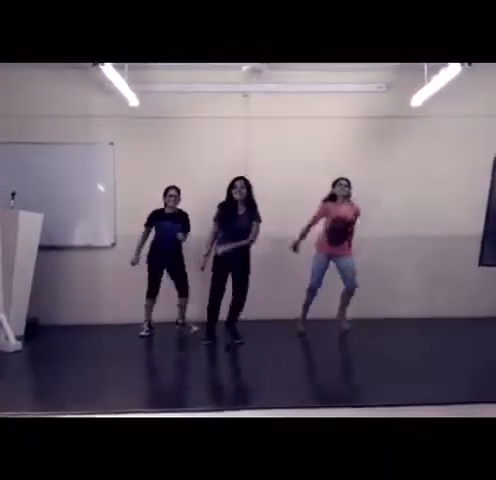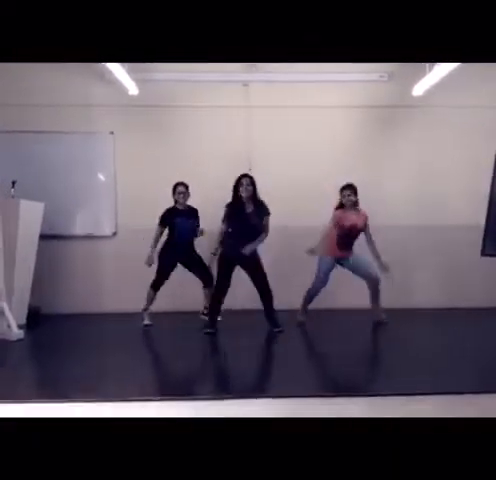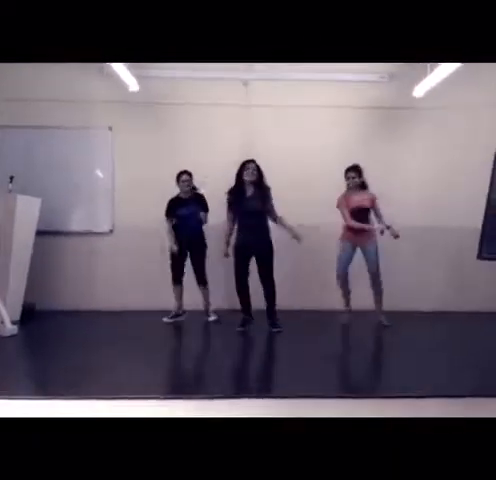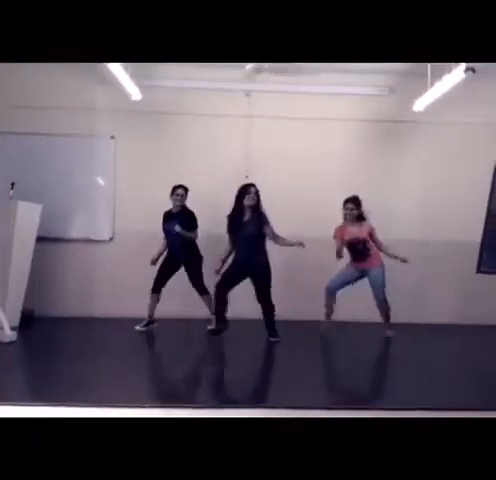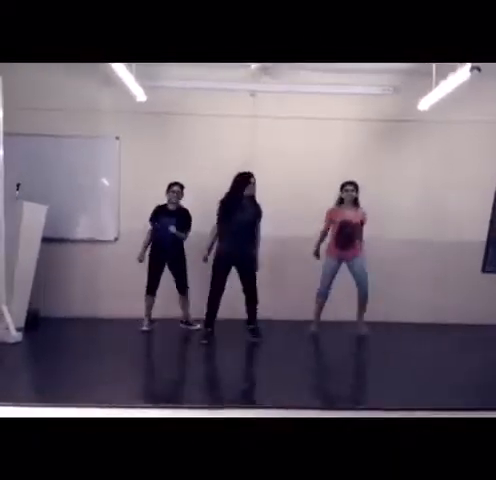
dt=0.3s
person 1, frame 1
left shoulder: (252, 212)
right shoulder: (223, 208)
left elbow: (252, 238)
right elbow: (214, 233)
left wrist: (230, 246)
right wrist: (206, 255)
left hip: (240, 257)
right hip: (221, 257)
left knee: (240, 293)
right knee: (215, 294)
left ankle: (231, 325)
right ankle: (210, 332)
person 1, frame 2
left shoulder: (261, 208)
right shoulder: (231, 208)
left elbow: (264, 233)
right elbow: (223, 231)
left wrist: (253, 245)
right wrist: (215, 253)
left hip: (250, 254)
right hip: (229, 253)
left knee: (264, 286)
right knee: (221, 287)
left ankle: (272, 319)
right ankle: (212, 320)
person 1, frame 3
left shoulder: (263, 192)
right shoulder: (235, 195)
left elbow: (273, 216)
right elbow: (230, 221)
left wrist: (290, 229)
right wrist: (227, 243)
left hip: (263, 242)
right hip: (243, 242)
left knee: (267, 279)
right knee: (240, 278)
left ankle: (272, 317)
right ankle: (246, 315)
person 1, frame 4
left shoulder: (260, 217)
right shoulder: (234, 218)
left elbow: (274, 237)
right elbow: (232, 243)
left wrist: (293, 243)
right wrist: (223, 261)
left hip: (259, 264)
right hip: (240, 263)
left knee: (264, 298)
right knee: (220, 289)
left ankle: (271, 328)
right ankle: (221, 323)
person 1, frame 5
left shoulder: (254, 208)
right shoulder: (227, 204)
left elbow: (256, 233)
right elbow: (218, 228)
left wrist: (255, 258)
right wrist: (208, 249)
left hip: (245, 255)
right hip: (224, 253)
left knee: (250, 290)
right knee: (216, 291)
left ankle: (252, 325)
right ankle: (209, 329)
person 2, frame 1
left shoulder: (355, 209)
right shoulder: (327, 207)
right elbow: (311, 224)
left wrist: (349, 246)
right wrist: (298, 241)
left hip: (343, 252)
right hip: (323, 250)
left knee: (351, 285)
right knee: (314, 285)
left ankle: (342, 315)
right ankle: (302, 319)
person 2, frame 2
left shoulder: (363, 216)
right shoulder: (339, 214)
left elbow: (369, 239)
right elbow: (328, 230)
left wrist: (380, 261)
right wrist: (318, 246)
left hip: (348, 254)
right hip: (330, 253)
left knee: (374, 278)
right knee: (318, 285)
left ankle: (377, 311)
right ankle: (302, 311)
person 2, frame 3
left shoulder: (370, 196)
right shoulder: (343, 199)
left elbow: (379, 217)
right elbow: (349, 222)
left wrist: (390, 228)
right wrist: (371, 228)
left hip: (368, 239)
right hip: (348, 239)
left knee: (374, 274)
right knee: (341, 273)
left ankle: (380, 313)
right ankle: (347, 307)
person 2, frame 4
left shoulder: (367, 227)
right shoulder: (339, 231)
left elbow: (380, 246)
right elbow: (339, 252)
left wrist: (396, 257)
right wrist: (338, 253)
left hip: (374, 266)
right hip: (355, 267)
left knee: (380, 299)
right knee: (330, 287)
left ankle: (388, 326)
right ankle: (328, 320)
person 2, frame 5
left shoulder: (361, 213)
right shoulder: (333, 211)
left elbow: (359, 236)
right elbow: (324, 231)
left wrist: (362, 256)
right wrist: (317, 248)
left hip: (354, 254)
right hip: (334, 254)
left knee: (363, 287)
right knee: (324, 288)
left ankle: (360, 321)
right ankle: (316, 322)
person 3, frame 1
left shoulder: (183, 216)
right shoulder: (156, 215)
left elbow: (185, 237)
right elbow: (145, 234)
left wrist: (182, 237)
right wrist: (137, 253)
left hip: (175, 257)
right hip: (156, 257)
left knee: (183, 287)
right knee: (153, 289)
left ankle: (182, 320)
right ankle: (147, 323)
person 3, frame 2
left shoulder: (194, 212)
right shoulder: (169, 213)
right elbow: (158, 233)
left wrist: (199, 232)
right wrist: (151, 253)
left hip: (188, 252)
right hip: (170, 252)
left knee: (208, 277)
right knee: (159, 281)
left ankle: (206, 310)
right ankle: (145, 312)
person 3, frame 3
left shoulder: (199, 198)
right shoulder: (174, 202)
left elbow: (204, 221)
right elbow: (169, 225)
left wrist: (203, 218)
right wrist: (172, 243)
left hip: (197, 241)
right hip: (180, 242)
left knee: (200, 275)
right knee: (176, 274)
left ankle: (208, 309)
right ankle: (178, 310)
person 3, frame 4
left shoulder: (188, 214)
right shoulder: (167, 215)
left elbow: (194, 236)
right elbow: (167, 239)
left wrist: (182, 232)
right wrist: (157, 256)
left hip: (190, 255)
right hip: (173, 256)
left knee: (199, 286)
right knee: (157, 284)
right ankle: (150, 319)
person 3, frame 5
left shoulder: (184, 213)
right shoulder: (158, 210)
left elbow: (185, 236)
right elbow: (151, 232)
left wrist: (175, 232)
right wrist: (142, 250)
left hip: (176, 254)
right hip: (157, 252)
left knee: (182, 285)
right knee: (152, 285)
left ankle: (186, 319)
right ankle: (147, 319)
